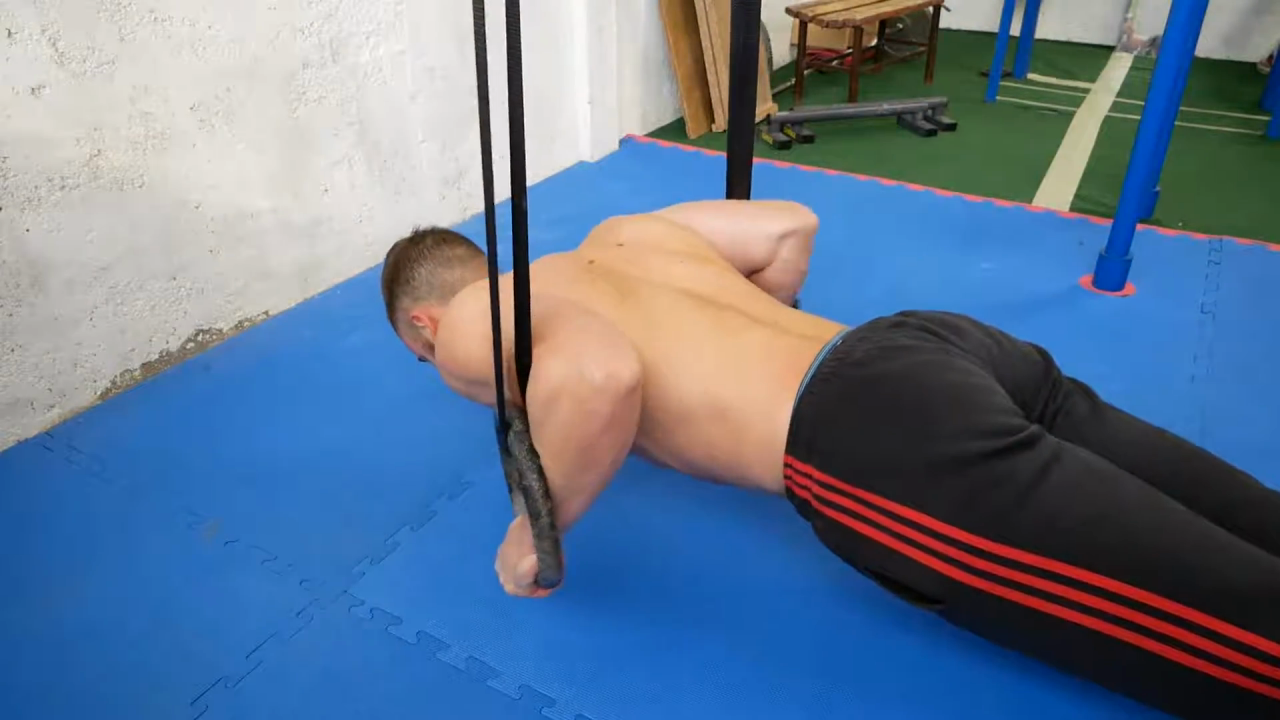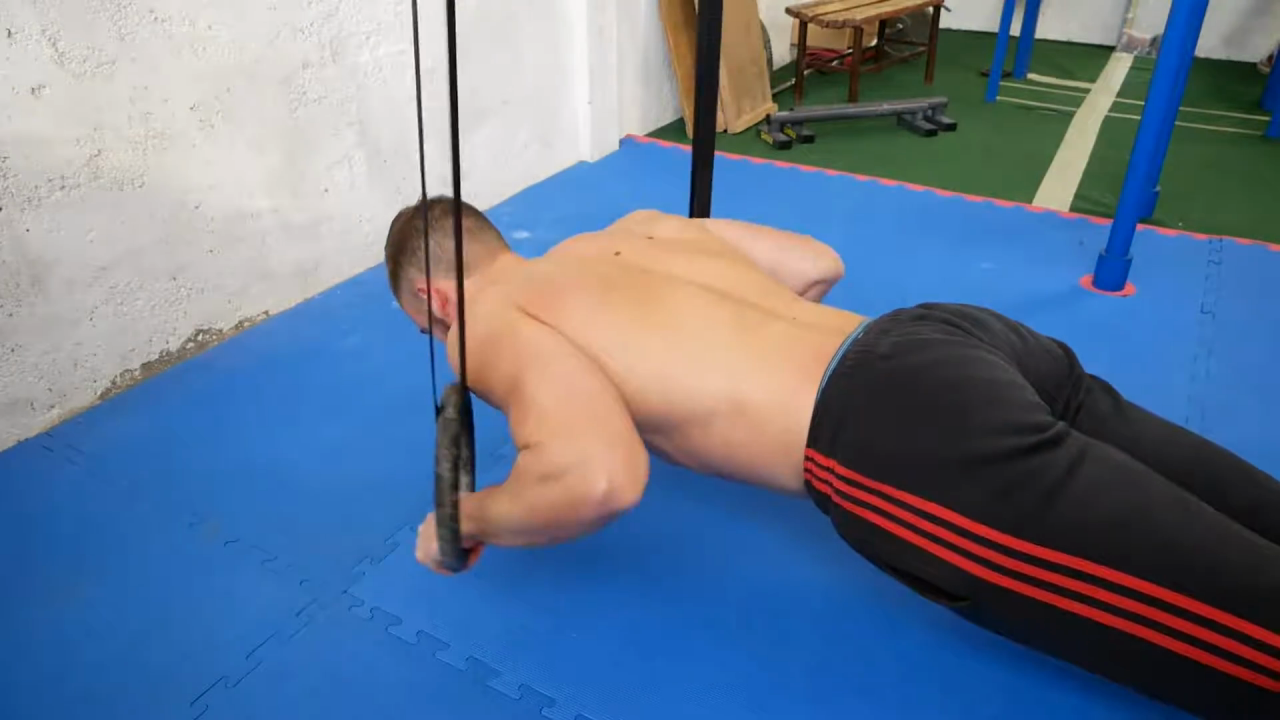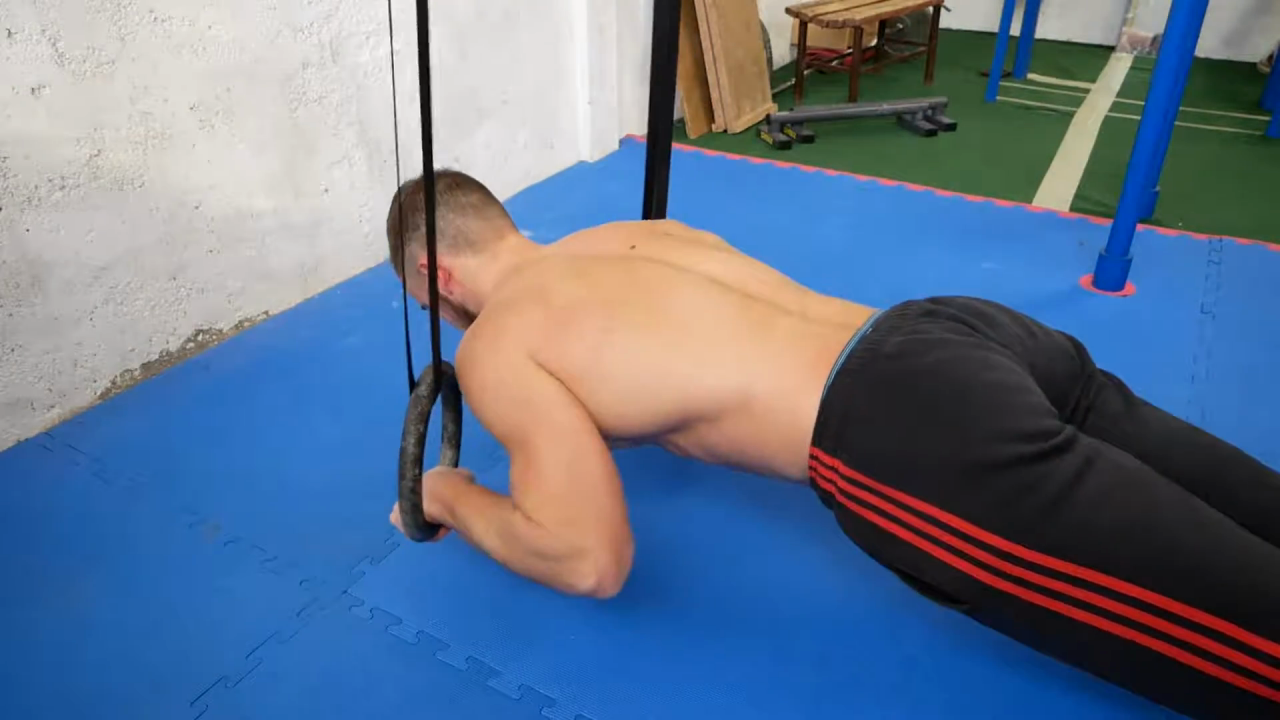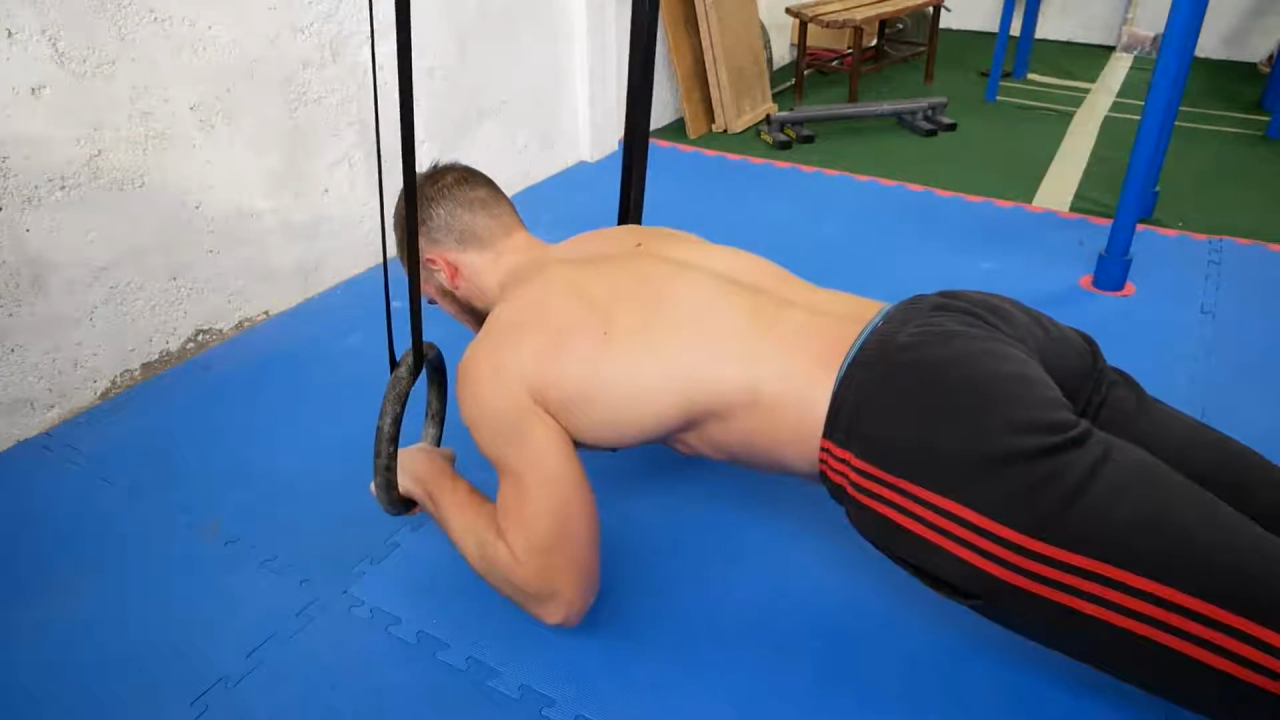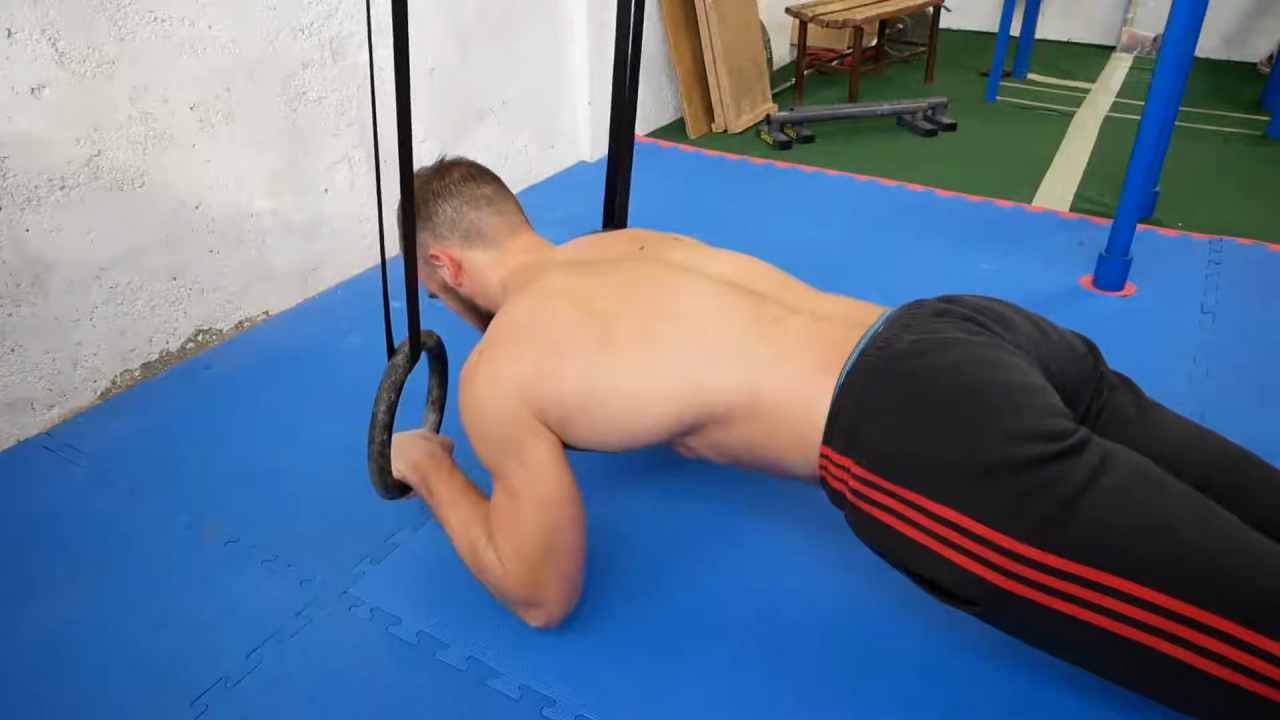
dt=0.3s
person 1, frame 1
left shoulder: (468, 330)
right shoulder: (615, 236)
left elbow: (601, 374)
right elbow: (792, 225)
left wrist: (538, 530)
left hip: (880, 445)
right hip: (939, 344)
person 1, frame 2
left shoulder: (490, 329)
right shoulder: (628, 231)
left elbow: (606, 476)
left wrist: (474, 518)
left hip: (909, 444)
right hip: (957, 339)
person 1, frame 3
left shoulder: (493, 349)
right shoulder: (629, 234)
left elbow: (594, 558)
left wrist: (448, 498)
left hip: (916, 442)
right hip: (962, 332)
person 1, frame 4
left shoulder: (496, 368)
right shoulder: (615, 241)
left elbow: (558, 593)
left wrist: (432, 481)
left hip: (931, 436)
right hip: (970, 326)
person 1, frame 5
left shoulder: (497, 376)
right shoulder: (619, 243)
left elbow: (542, 594)
left wrist: (427, 468)
left hip: (929, 441)
right hip: (970, 330)
